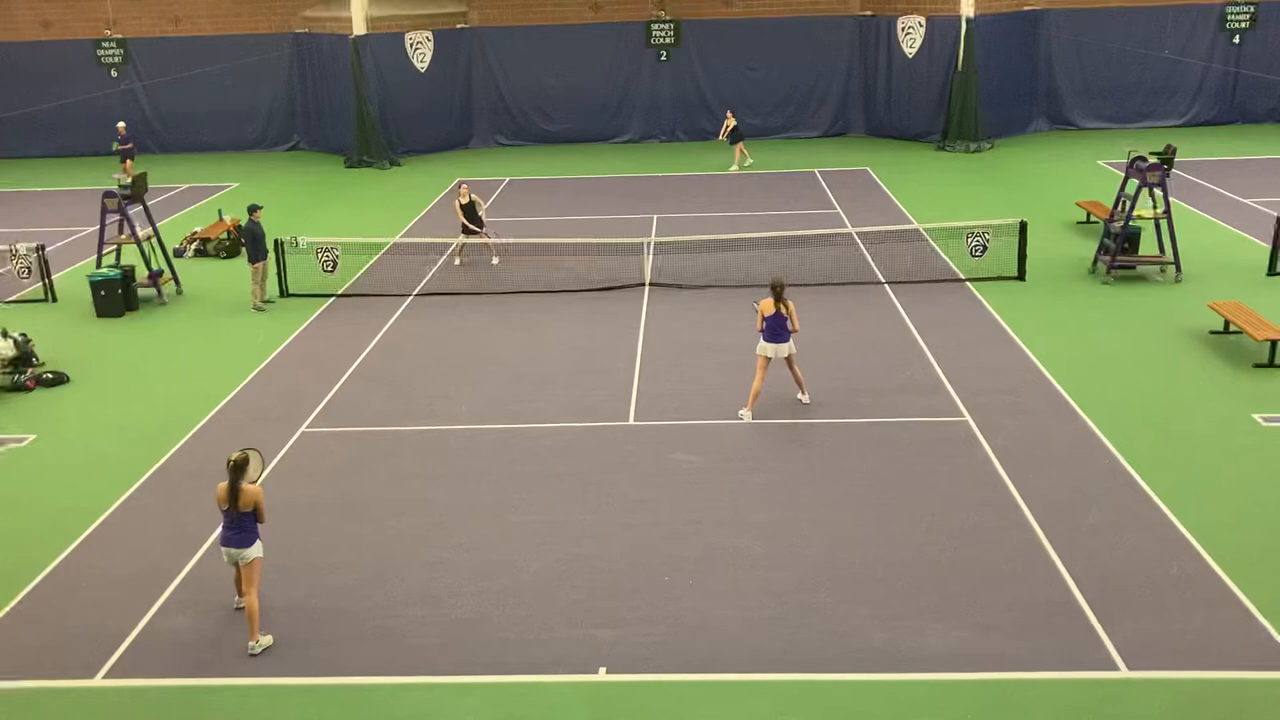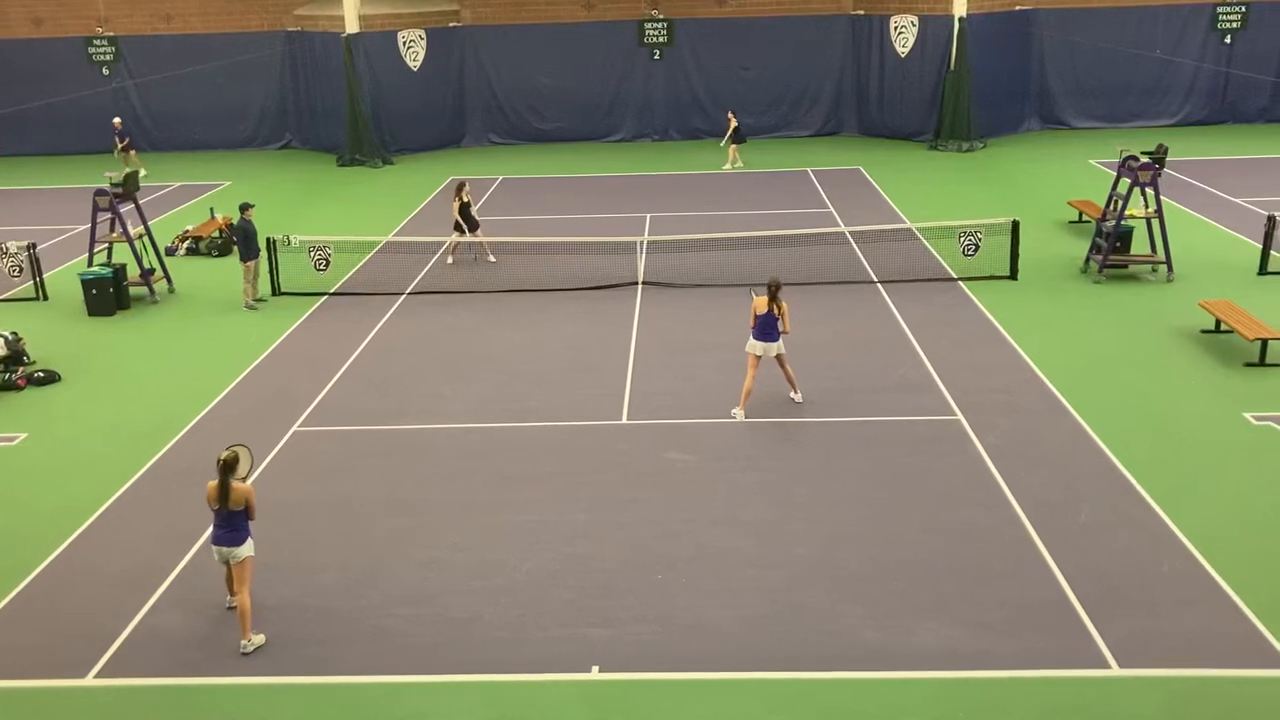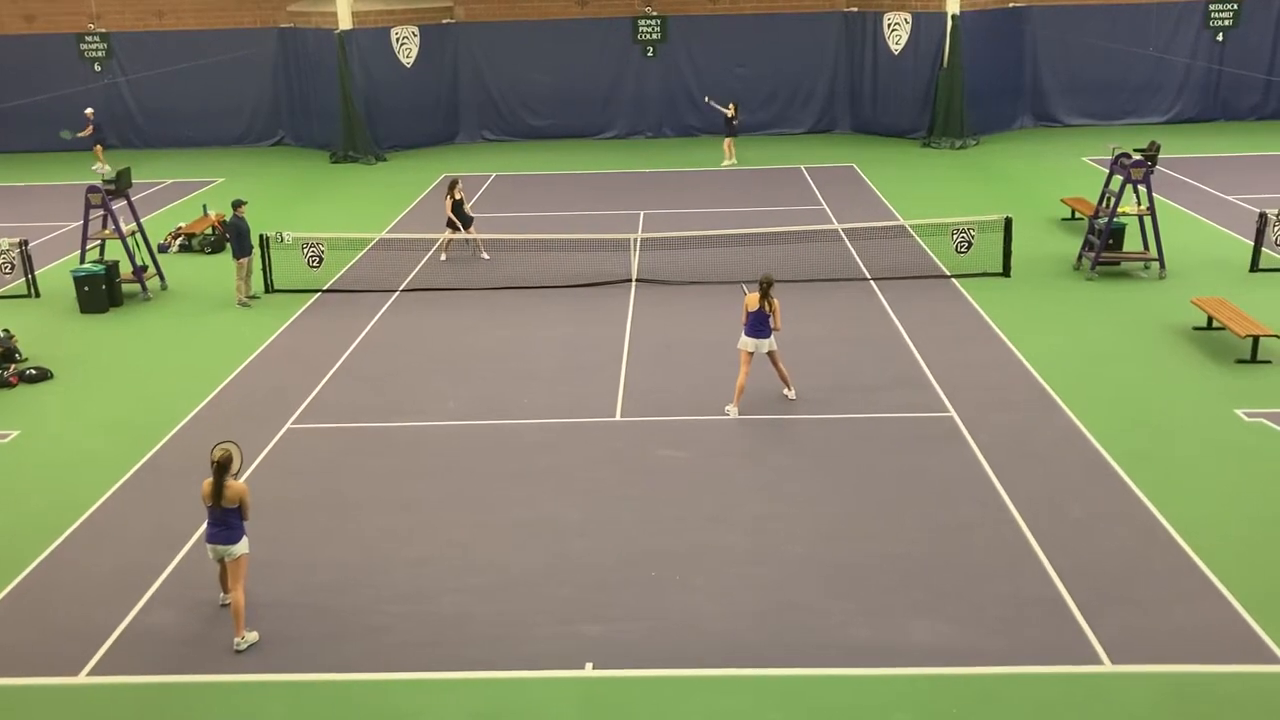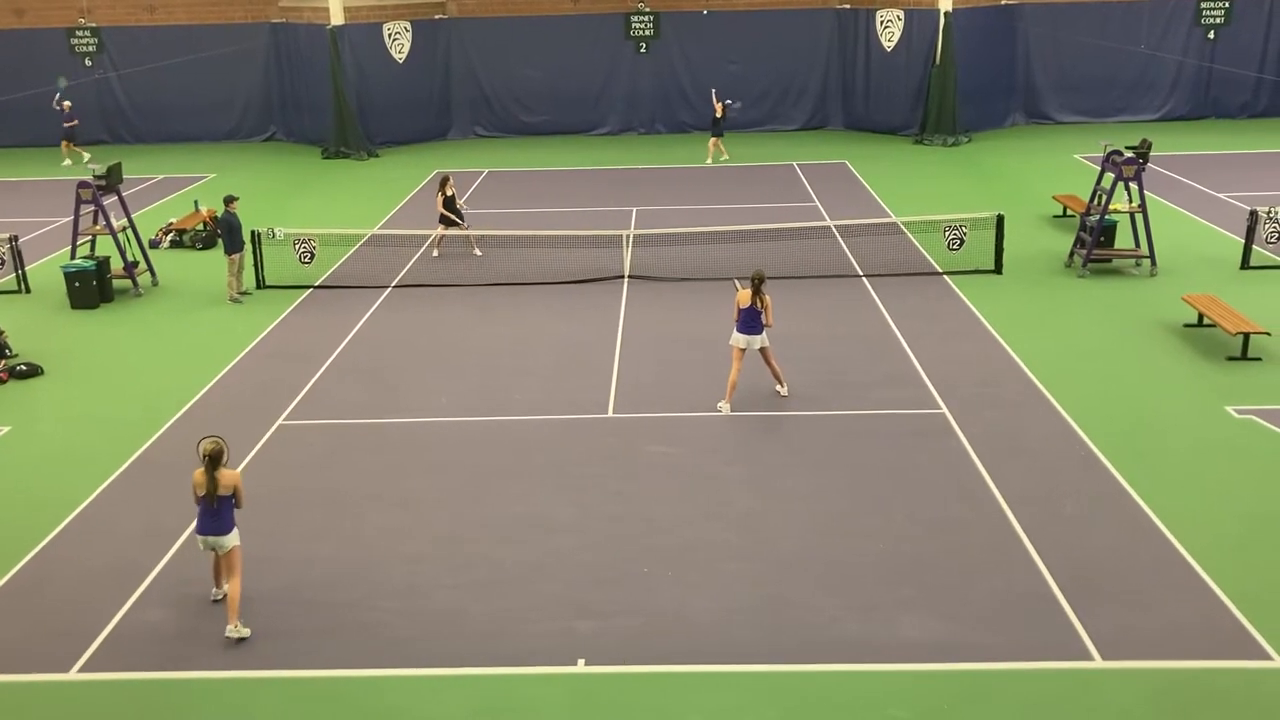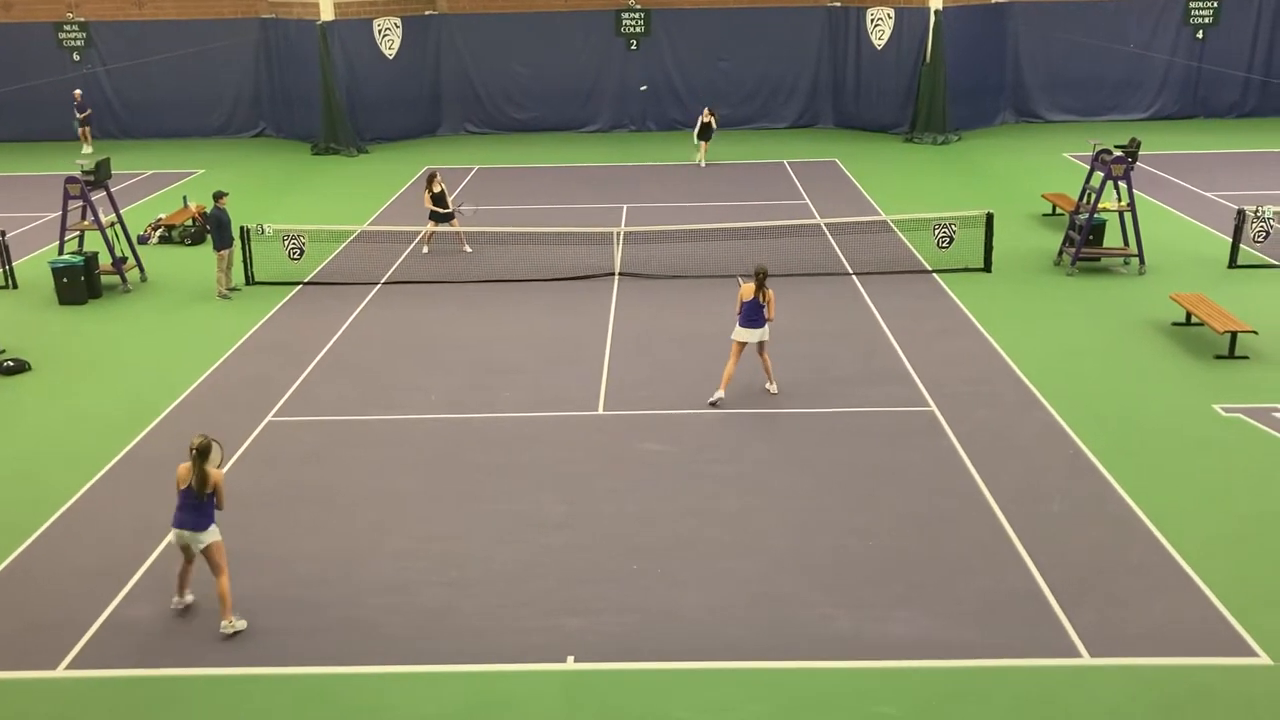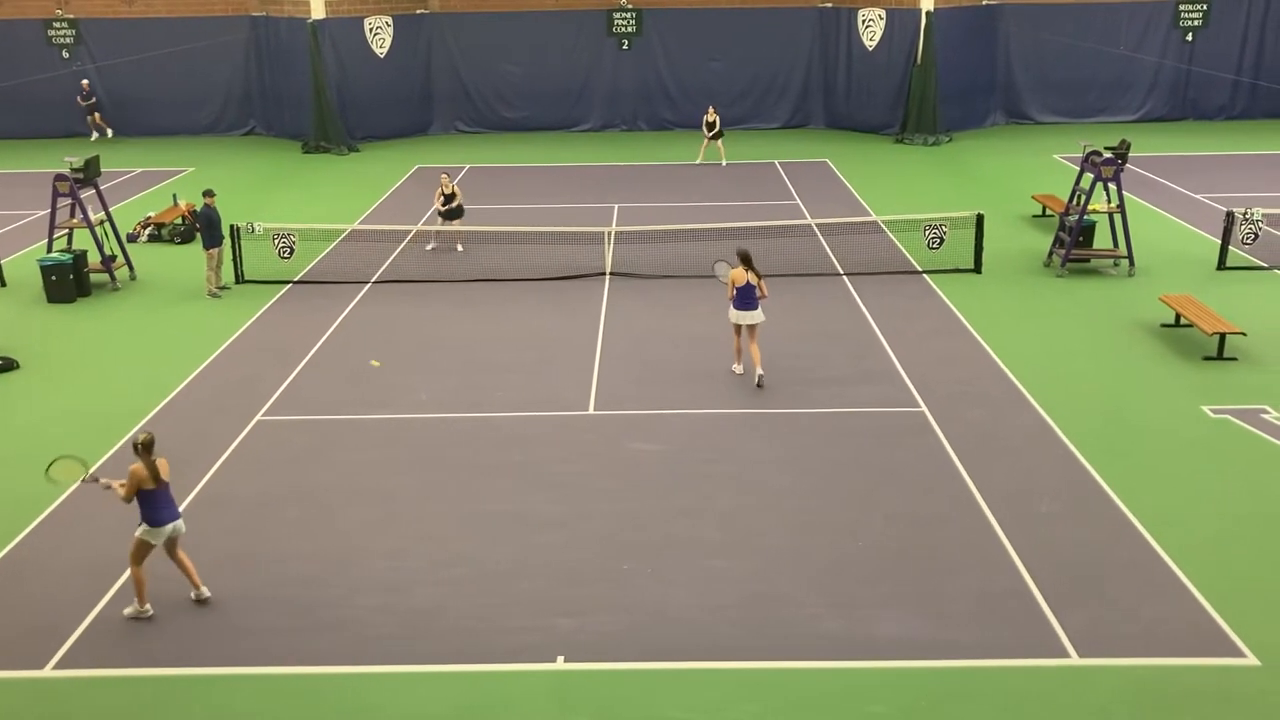
dt=0.7s
person 1, frame 1
left shoulder: (220, 489)
right shoulder: (255, 491)
right elbow: (261, 519)
left hip: (227, 544)
right hip: (248, 545)
left knee: (239, 570)
right knee: (252, 592)
left ankle: (239, 598)
right ankle: (255, 641)
person 1, frame 2
left shoulder: (210, 488)
right shoulder: (245, 490)
right elbow: (252, 516)
left hip: (218, 543)
right hip: (239, 543)
left knee: (230, 568)
right knee: (243, 591)
left ankle: (232, 598)
right ankle: (247, 640)
person 1, frame 3
left shoulder: (206, 486)
right shoulder: (239, 488)
right elbow: (245, 516)
left hip: (212, 541)
right hip: (234, 541)
left knee: (224, 566)
right knee: (237, 588)
left ankle: (225, 595)
right ankle: (240, 637)
person 1, frame 4
left shoulder: (197, 476)
right shoulder: (233, 477)
right elbow: (239, 505)
left hip: (203, 533)
right hip: (225, 533)
left knee: (219, 554)
right knee: (234, 577)
left ankle: (219, 589)
right ankle: (233, 626)
person 1, frame 5
left shoulder: (182, 469)
right shoulder: (216, 475)
left elbow: (181, 496)
right elbow: (220, 506)
left hip: (179, 527)
right hip: (203, 530)
left knee: (188, 560)
right knee: (221, 573)
left ankle: (180, 598)
right ankle: (227, 621)
person 1, frame 6
left shoulder: (135, 470)
right shoulder: (163, 463)
left elbow: (127, 498)
left wrist: (113, 485)
right wrist: (124, 483)
left hip: (154, 525)
right hip: (175, 519)
left knee: (135, 563)
right knee: (174, 552)
left ankle: (142, 607)
right ankle: (200, 589)
